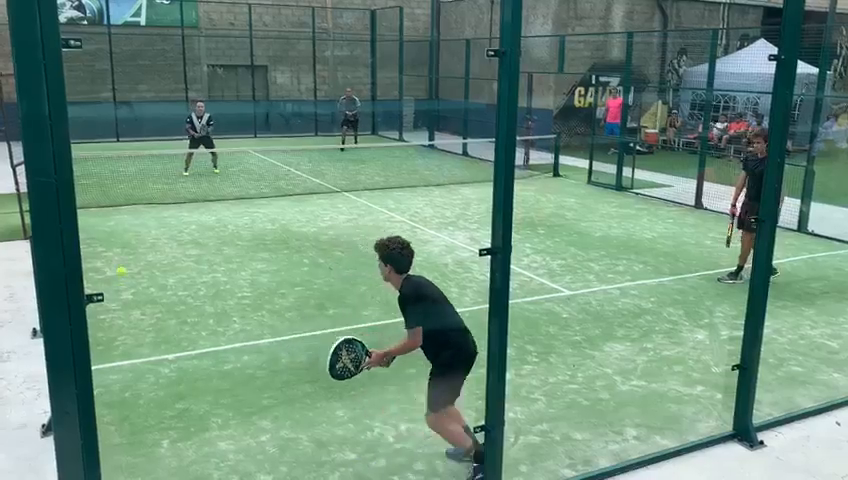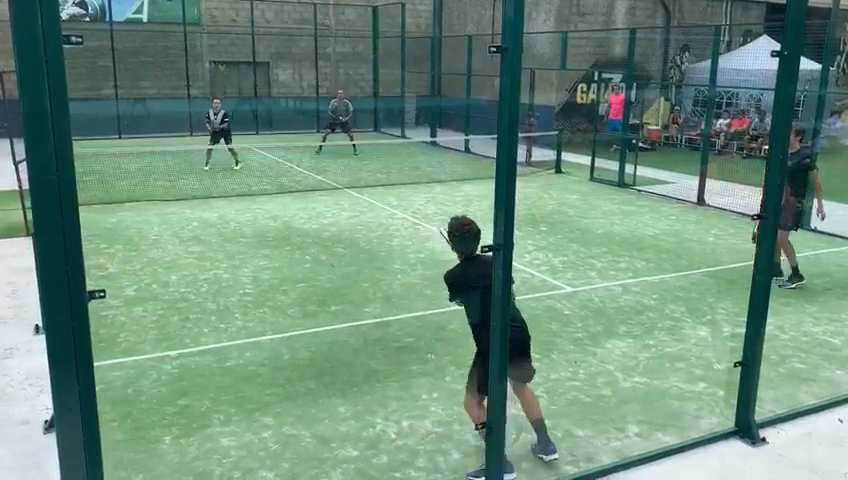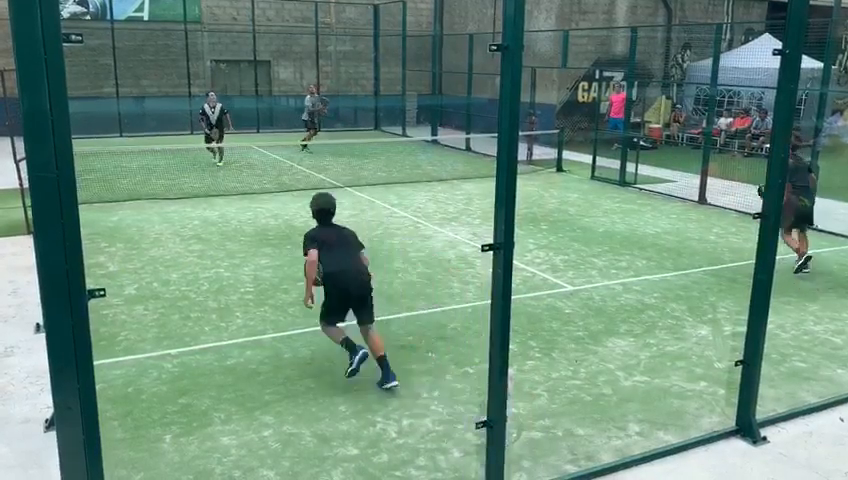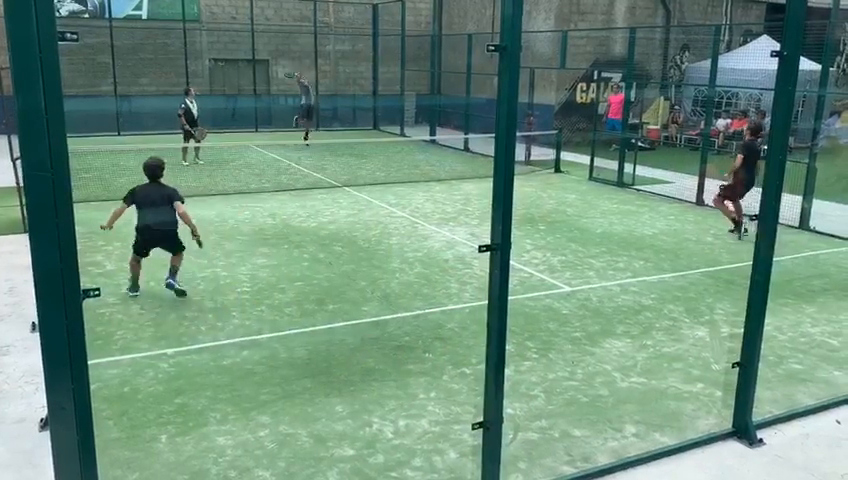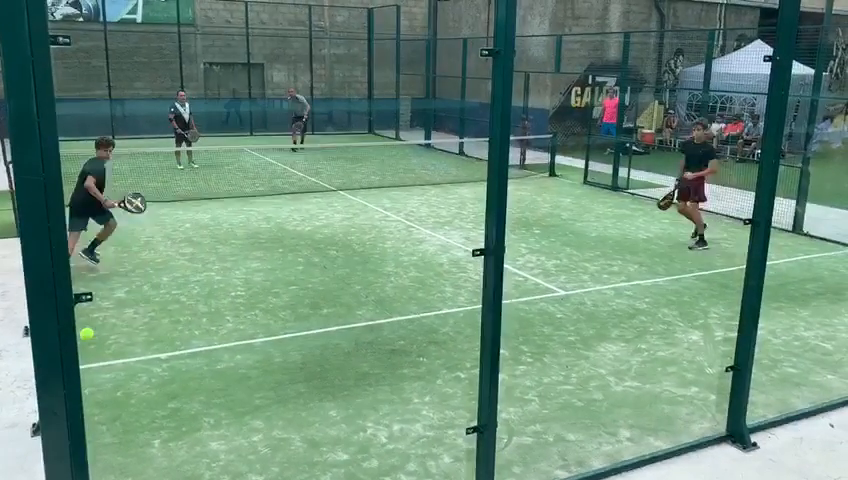
dt=0.7s
person 1, frame 1
left shoulder: (408, 295)
right shoulder: (417, 283)
left elbow: (415, 340)
left wrist: (385, 355)
right wrist: (390, 352)
left hip: (453, 355)
right hip: (454, 349)
left knee: (435, 419)
right knee: (442, 405)
left ankle: (484, 463)
right ankle: (474, 449)
person 1, frame 2
left shoulder: (453, 277)
right shoulder: (495, 263)
left hip: (491, 344)
right hip: (519, 335)
left knee: (473, 402)
right knee: (521, 387)
right ankle: (545, 445)
person 1, frame 3
left shoulder: (312, 236)
right shoulder: (348, 233)
left elbow: (312, 261)
right elbow: (365, 261)
left wrist: (308, 290)
left hip: (337, 286)
right hip: (361, 282)
left knee: (328, 325)
right knee: (368, 330)
left ankle: (354, 350)
right ankle: (388, 374)
person 1, frame 4
left shoulder: (137, 190)
right shoulder: (171, 192)
left elbow: (120, 210)
right elbow: (181, 212)
left wrist: (108, 224)
right wrist: (194, 230)
left hip: (146, 231)
right hip: (168, 231)
left knee: (136, 258)
right knee: (178, 252)
left ankle: (134, 287)
right ankle: (172, 279)
person 1, frame 5
left shoulder: (92, 162)
right shoulder: (98, 166)
right elbow: (88, 184)
right wrist: (104, 200)
left hip: (76, 203)
right hip: (91, 203)
left knee: (73, 236)
right knee: (111, 224)
right ankle: (90, 250)
person 2, frame 1
right shoulder: (749, 158)
right elbow: (742, 181)
left wrist: (776, 210)
right wrist: (733, 203)
left hip: (761, 205)
right hip: (748, 202)
left knee: (747, 237)
right knee: (751, 238)
left ankle: (737, 273)
right ankle: (769, 268)
person 2, frame 2
left shoulder: (804, 156)
left elbow: (816, 181)
left wrist: (819, 205)
left hip: (795, 202)
right hip: (782, 199)
left knee: (781, 236)
left ankle: (797, 275)
right ankle: (776, 269)
person 2, frame 3
right shoulder: (804, 162)
right elbow: (814, 181)
left hip: (793, 199)
right hip: (807, 200)
left knee: (786, 235)
right knee: (802, 233)
left ankle: (802, 255)
right ankle: (802, 258)
person 2, frame 4
left shoulder: (745, 145)
right shoulder: (757, 147)
left elbow: (737, 164)
right elbow: (756, 167)
left wrist: (729, 174)
left hip: (740, 180)
right hip: (749, 180)
left knee: (717, 200)
right knee: (735, 200)
left ankle: (737, 223)
right ankle: (739, 226)
person 2, frame 5
left shoulder: (709, 148)
right shoulder: (687, 144)
left elbow: (713, 169)
left wrist: (694, 175)
right wrist: (680, 177)
left hip: (699, 179)
right hip: (686, 179)
left knee: (693, 209)
right knee: (681, 208)
left ankle: (701, 240)
right ankle: (700, 225)
